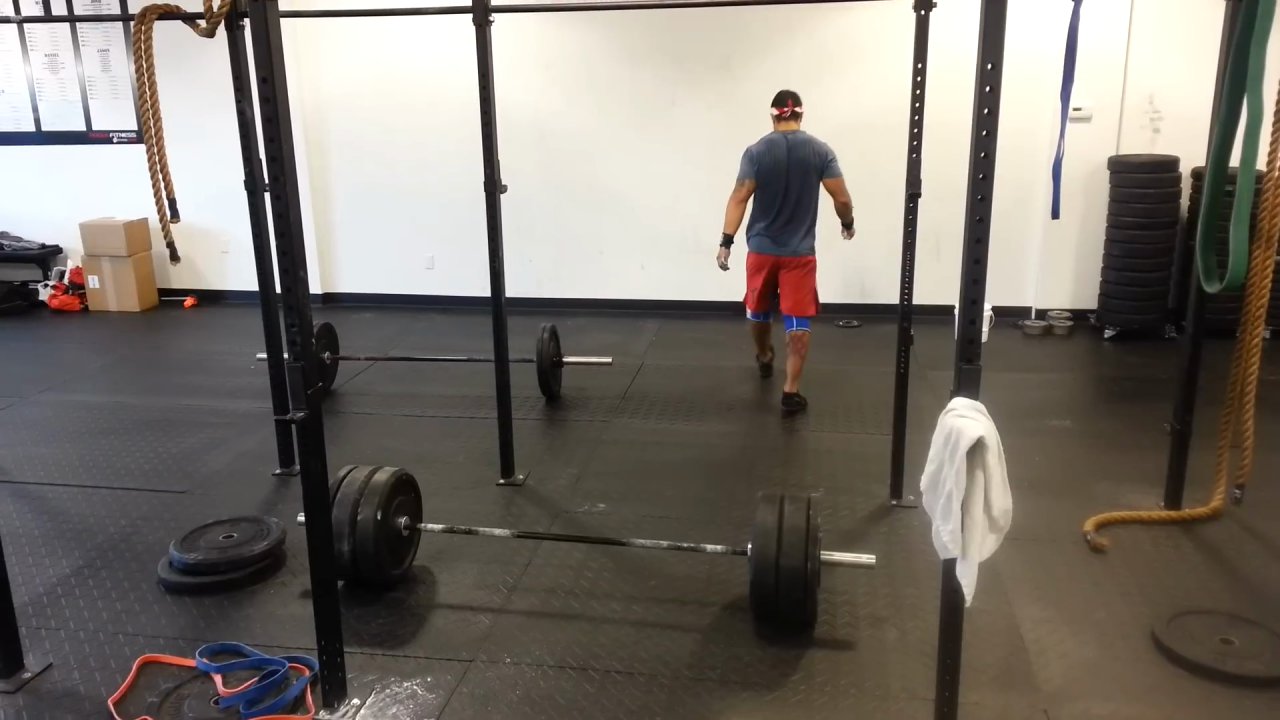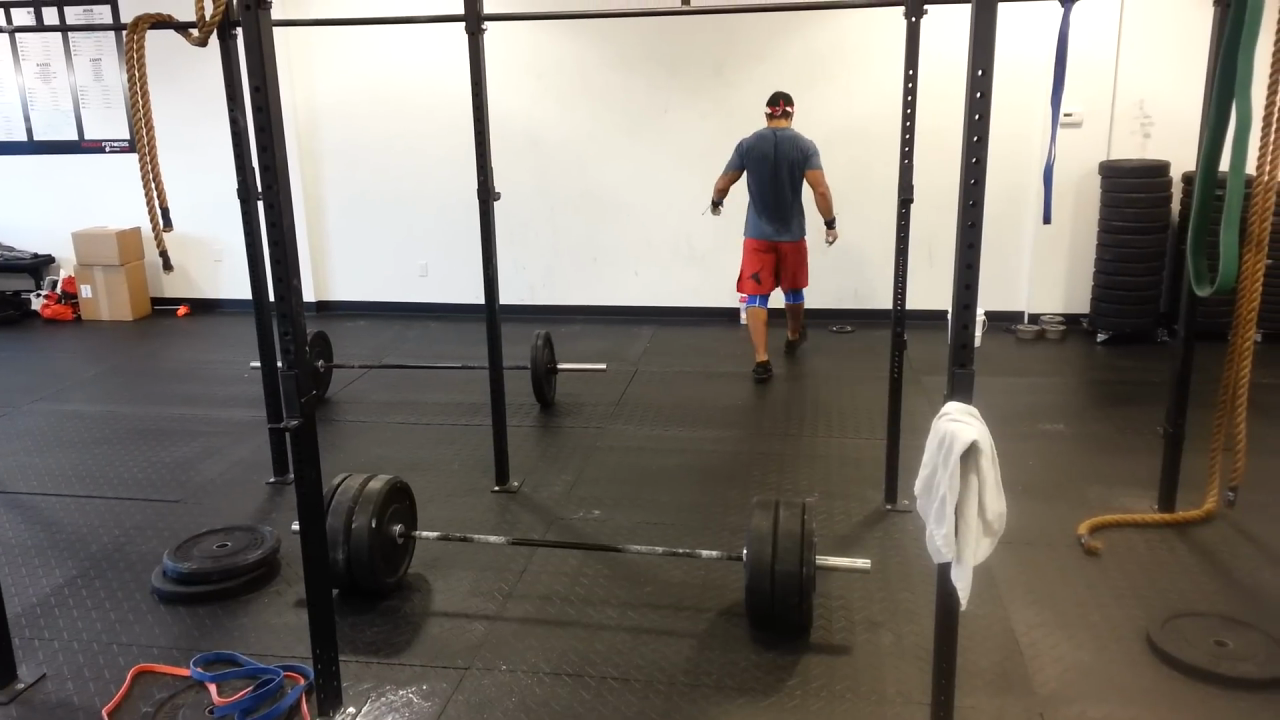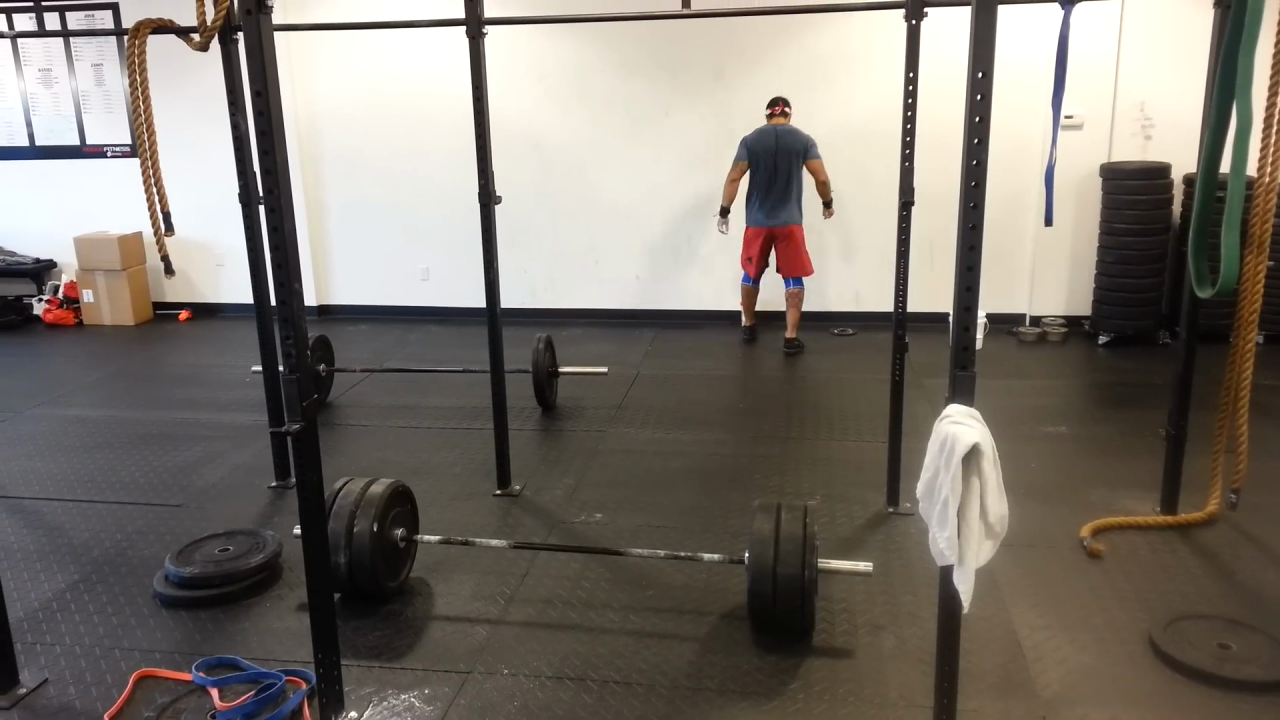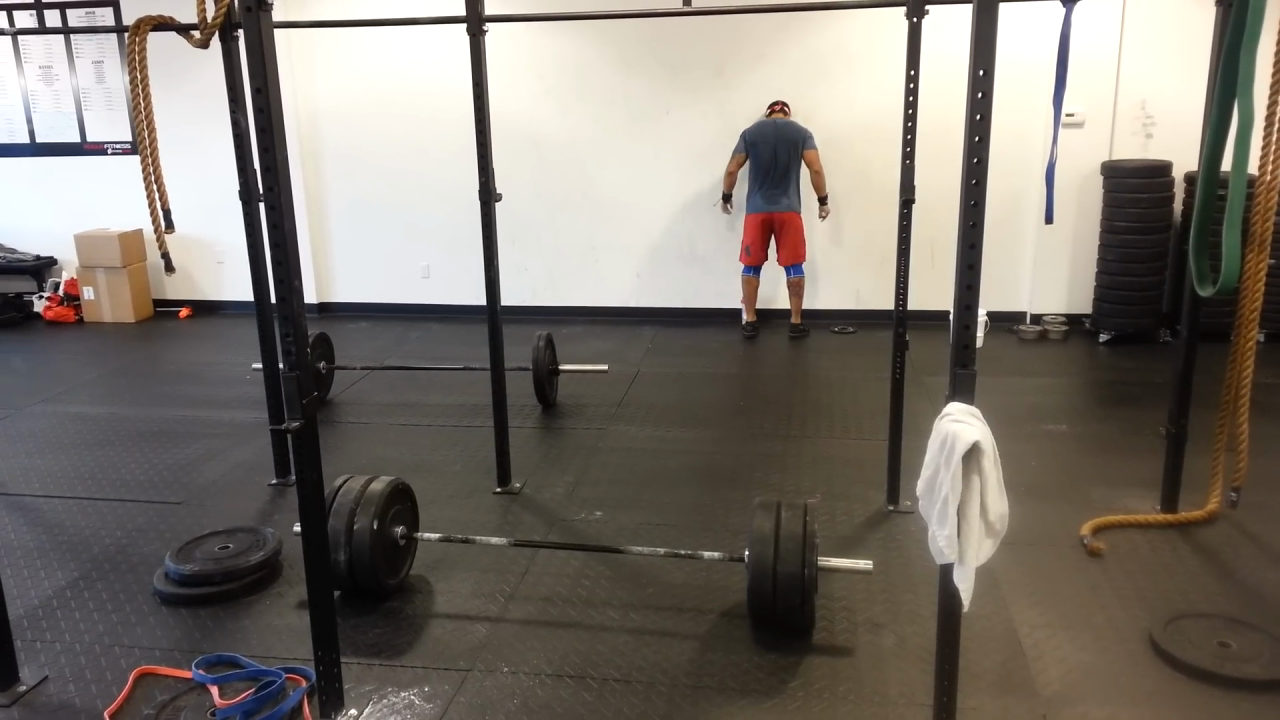
dt=0.5s
person 1, frame 1
left shoulder: (757, 151)
right shoulder: (820, 151)
left elbow: (739, 198)
right elbow: (842, 198)
left wrist: (726, 242)
right wrist: (848, 223)
left hip: (761, 247)
right hip: (800, 251)
left knee: (759, 309)
right knee: (798, 318)
left ankle: (764, 358)
right ankle: (790, 392)
person 1, frame 2
left shoulder: (748, 145)
right shoulder: (805, 146)
left elbow: (723, 184)
right elbow: (820, 189)
left wrist: (716, 202)
right wrist: (830, 224)
left hip: (758, 234)
right hip: (792, 233)
left knee: (757, 296)
right knee: (793, 290)
left ankle: (762, 361)
right ankle: (793, 337)
person 1, frame 3
left shoulder: (751, 140)
right shoulder: (803, 140)
left elbow: (734, 178)
right elbow: (822, 178)
left wrist: (723, 212)
right wrist: (828, 203)
left hip: (757, 221)
right hip: (790, 222)
left knee: (751, 273)
right knee: (794, 278)
left ankle: (749, 325)
right ankle: (791, 337)
person 1, frame 4
left shoulder: (750, 132)
right shoulder: (801, 132)
left elbow: (732, 169)
right elbow: (816, 169)
left wrist: (726, 197)
right wrist: (823, 201)
left hip: (757, 210)
right hip: (788, 210)
left knee: (751, 264)
right knee: (794, 265)
left ankle: (750, 321)
right ankle: (796, 323)
